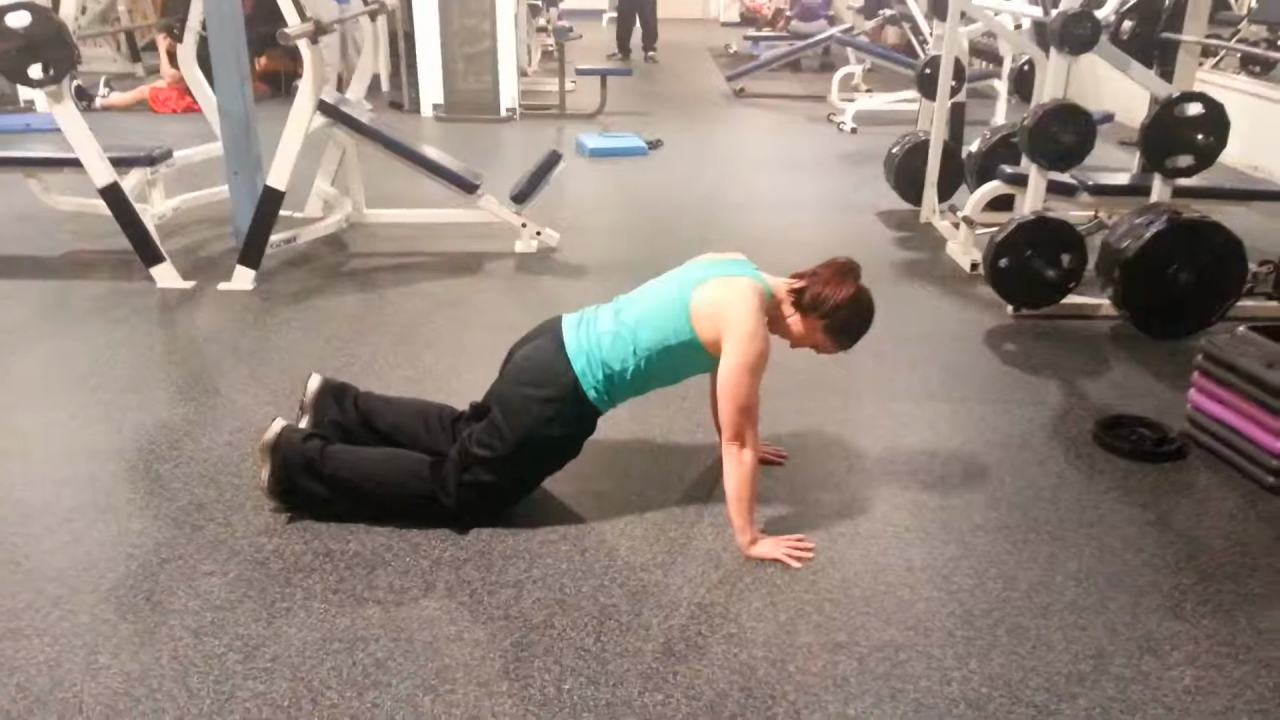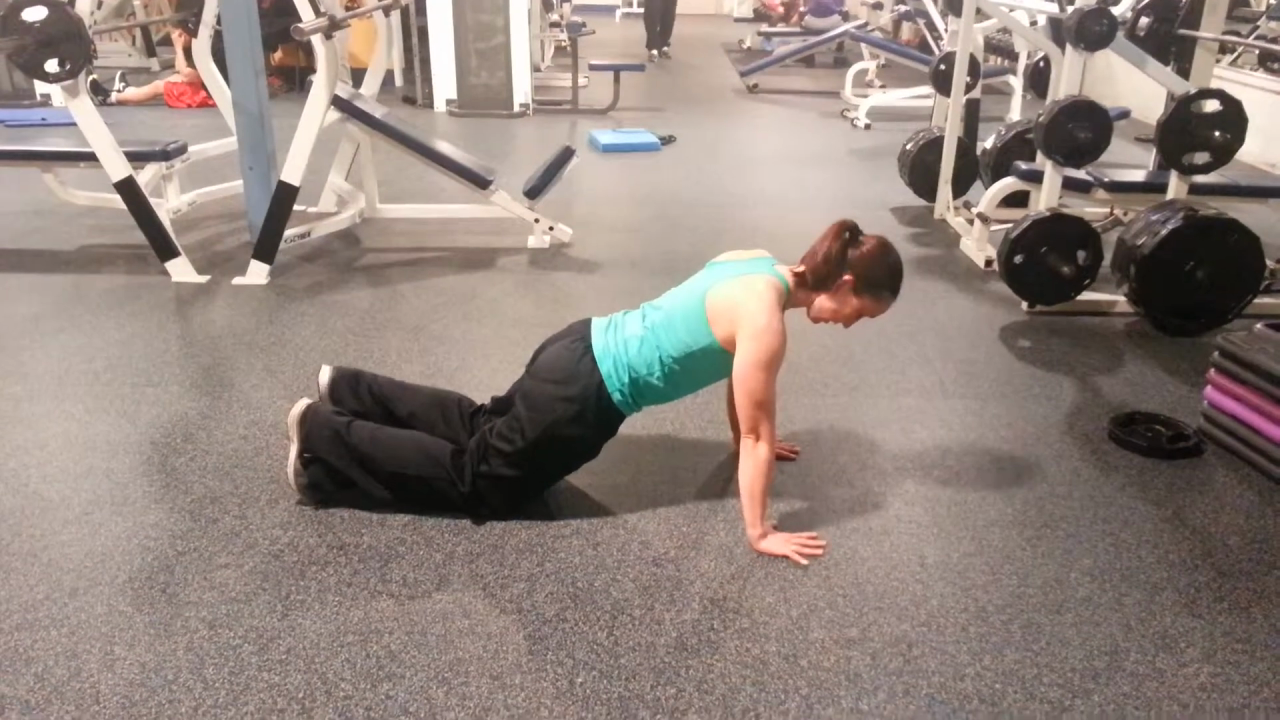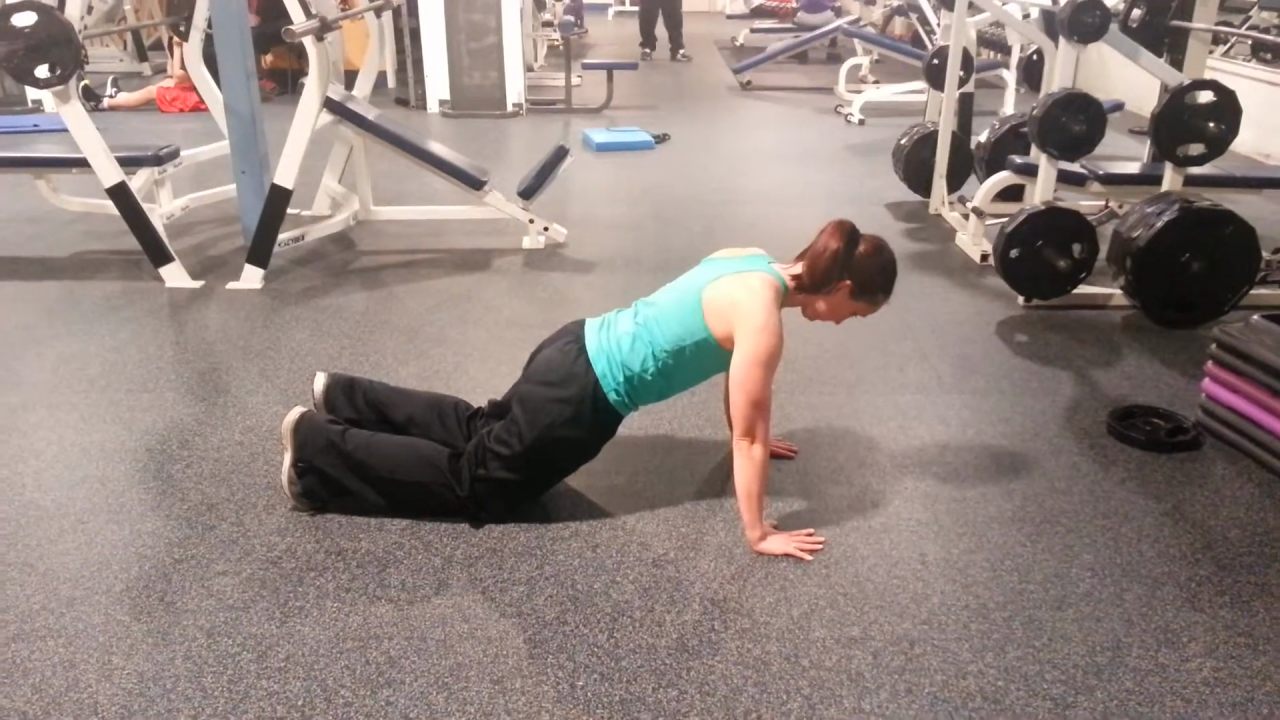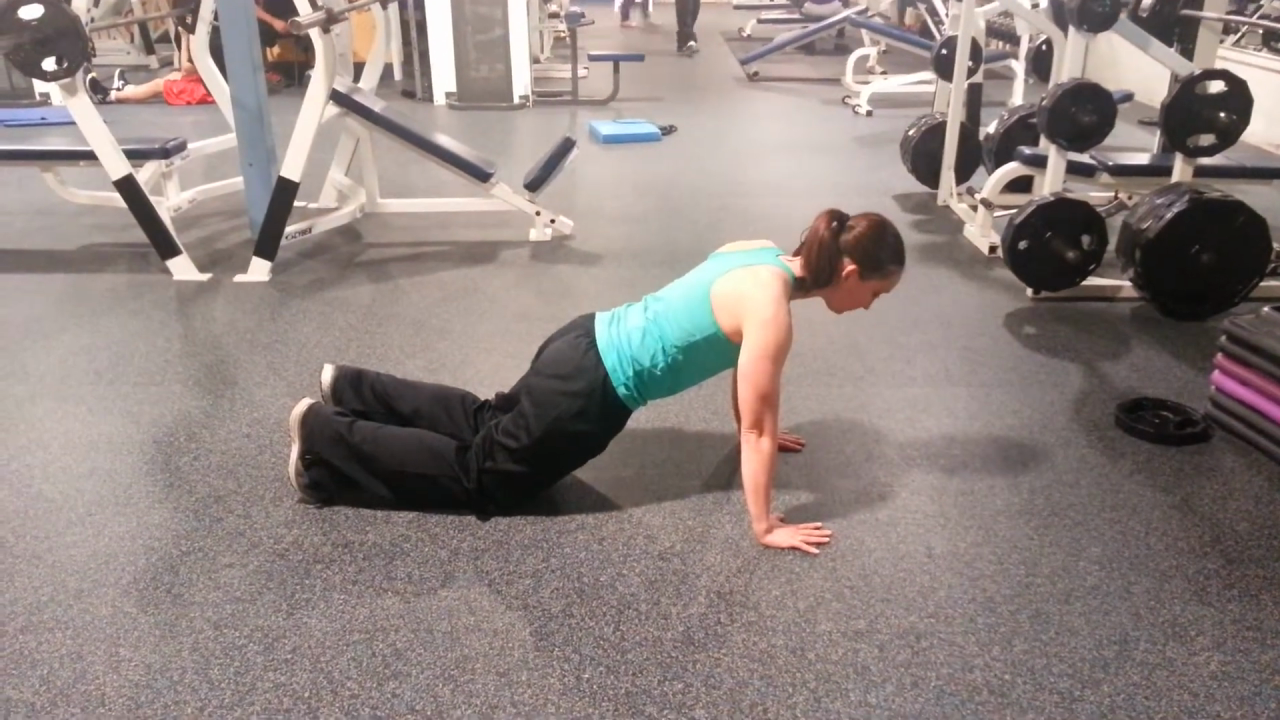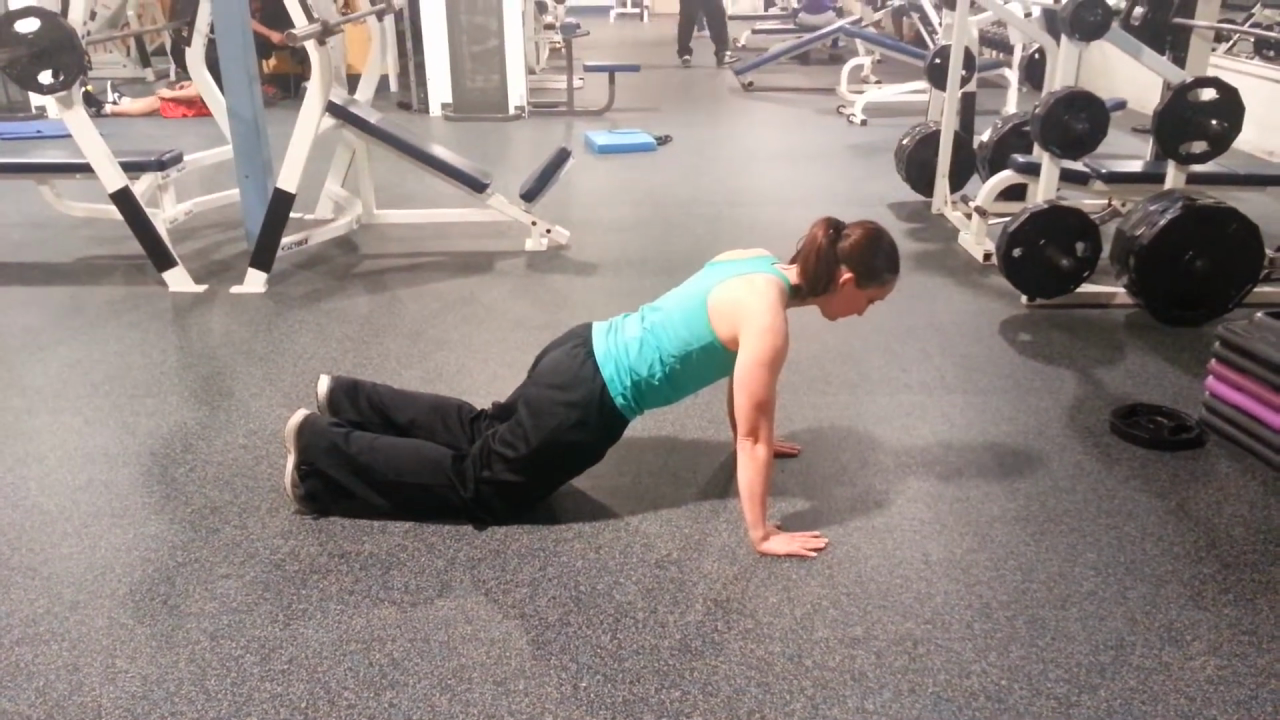
dt=1s
person 1, frame 1
left shoulder: (737, 268)
right shoulder: (748, 324)
right elbow: (736, 443)
left wrist: (740, 445)
right wrist: (748, 538)
left hip: (557, 347)
right hip: (559, 390)
left knee: (468, 436)
right knee: (458, 489)
left ankle: (336, 404)
right ankle: (296, 457)
person 1, frame 2
left shoulder: (760, 265)
right shoulder: (764, 318)
right elbow: (757, 435)
left wrist: (751, 439)
right wrist: (759, 532)
left hip: (584, 351)
right hip: (583, 394)
left knee: (482, 428)
right knee: (474, 480)
left ankle: (348, 391)
right ankle: (321, 432)
person 1, frame 3
left shoulder: (754, 262)
right shoulder: (763, 316)
right elbow: (751, 434)
left wrist: (750, 437)
right wrist: (758, 532)
left hip: (581, 351)
right hip: (582, 393)
left knee: (480, 431)
right knee: (473, 481)
left ankle: (344, 397)
right ankle: (316, 440)
person 1, frame 4
left shoulder: (763, 254)
right shoulder: (771, 310)
right elbow: (758, 429)
left wrist: (756, 430)
right wrist: (764, 526)
left hip: (590, 345)
right hip: (591, 387)
left knee: (487, 424)
right knee: (480, 474)
left ankle: (350, 389)
right ankle: (322, 436)
person 1, frame 5
left shoulder: (758, 262)
right shoulder: (768, 318)
right elbow: (754, 437)
left wrist: (750, 437)
right wrist: (762, 535)
left hip: (588, 355)
right hip: (588, 398)
left knee: (482, 433)
right knee: (478, 485)
left ankle: (346, 400)
right ankle: (319, 447)
